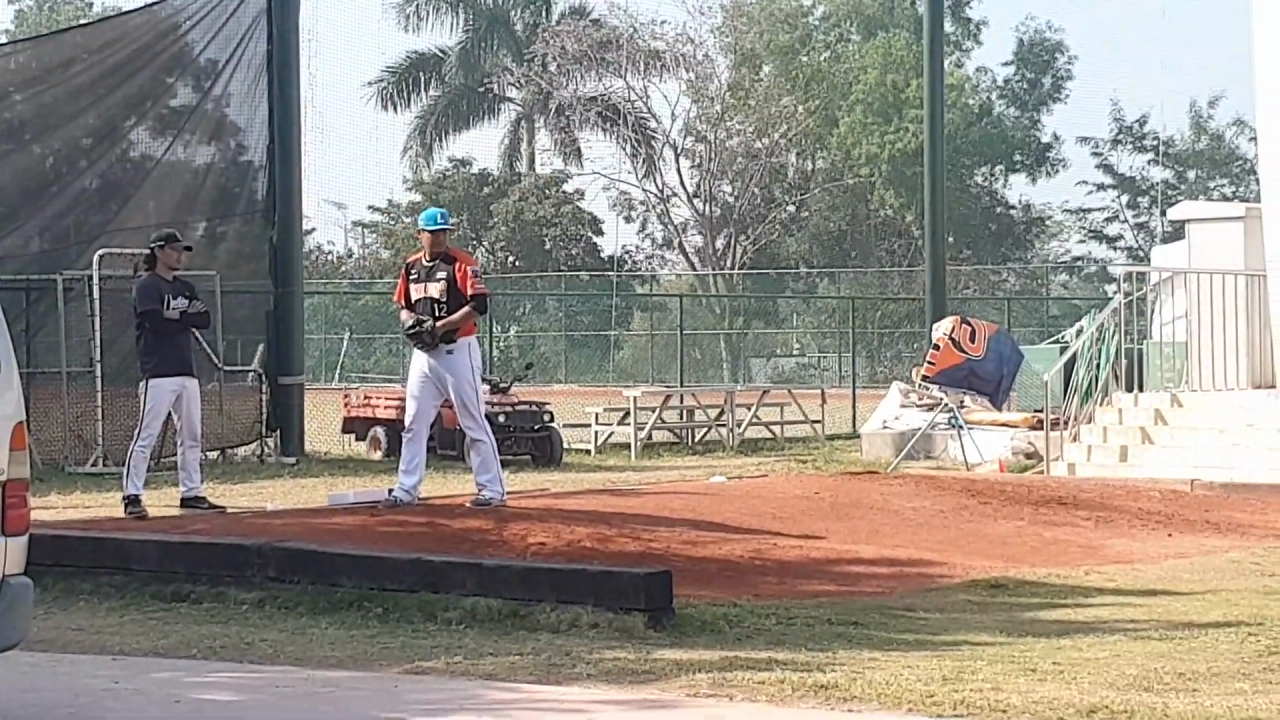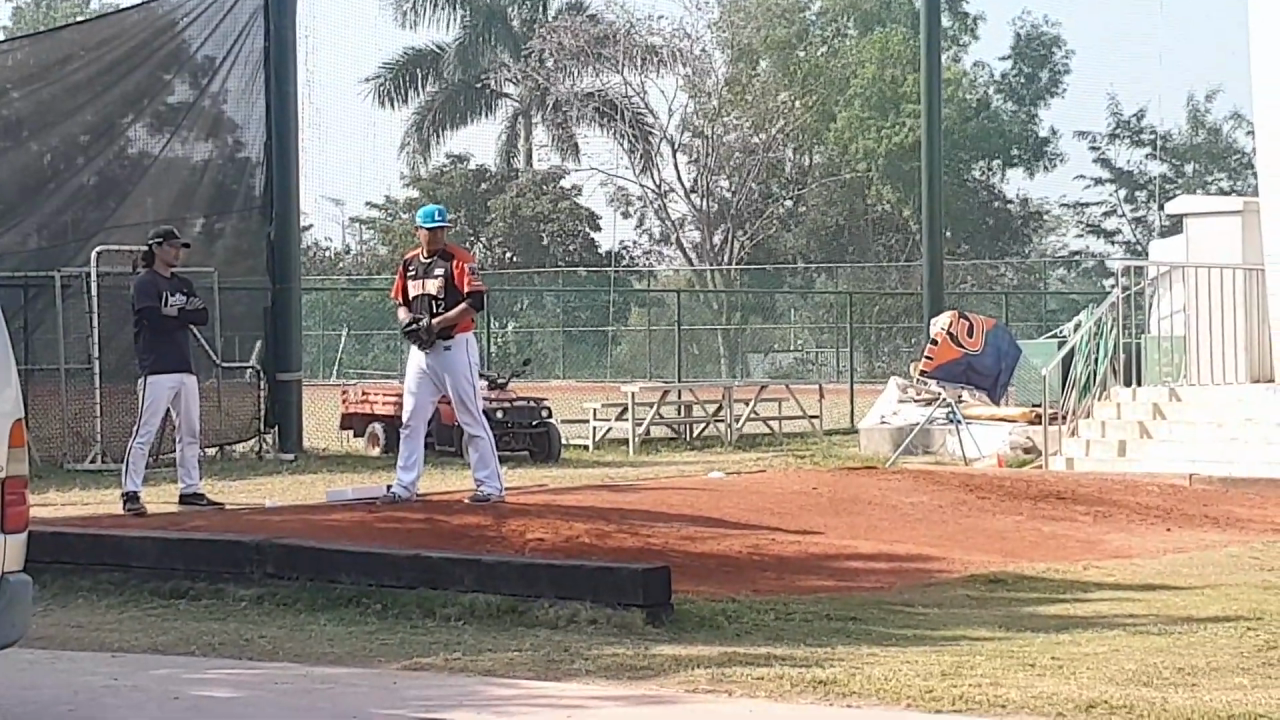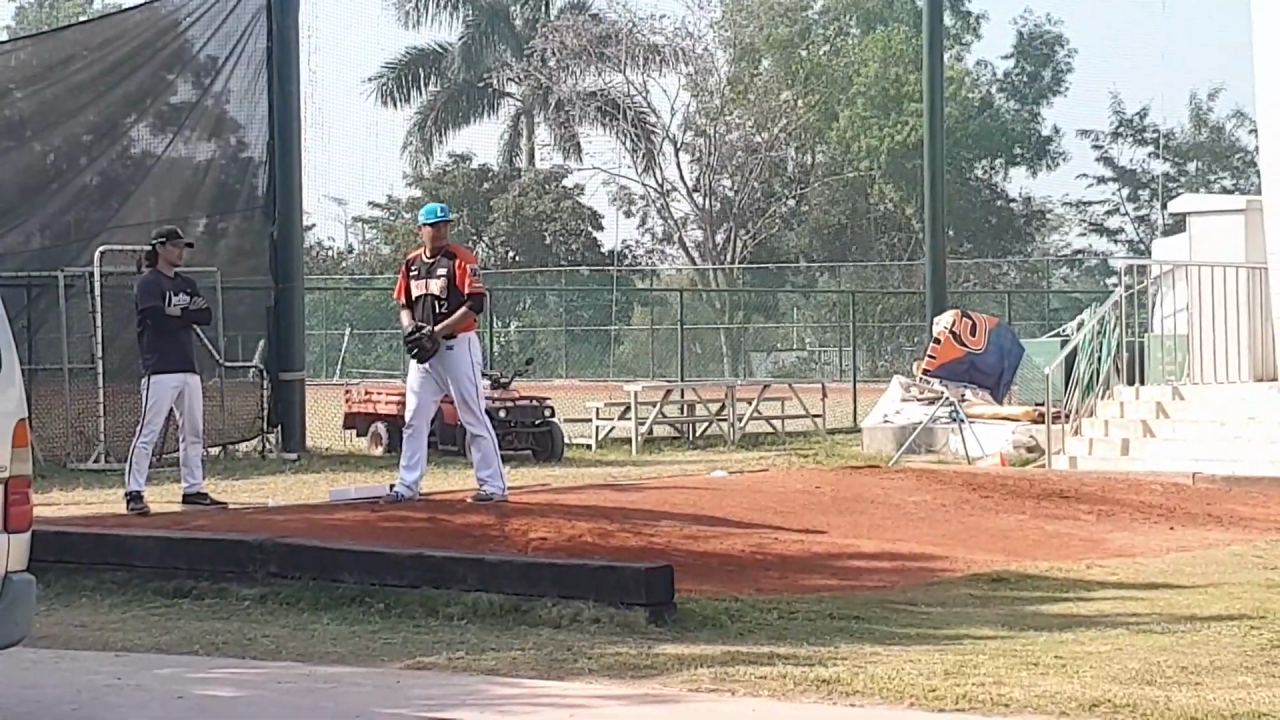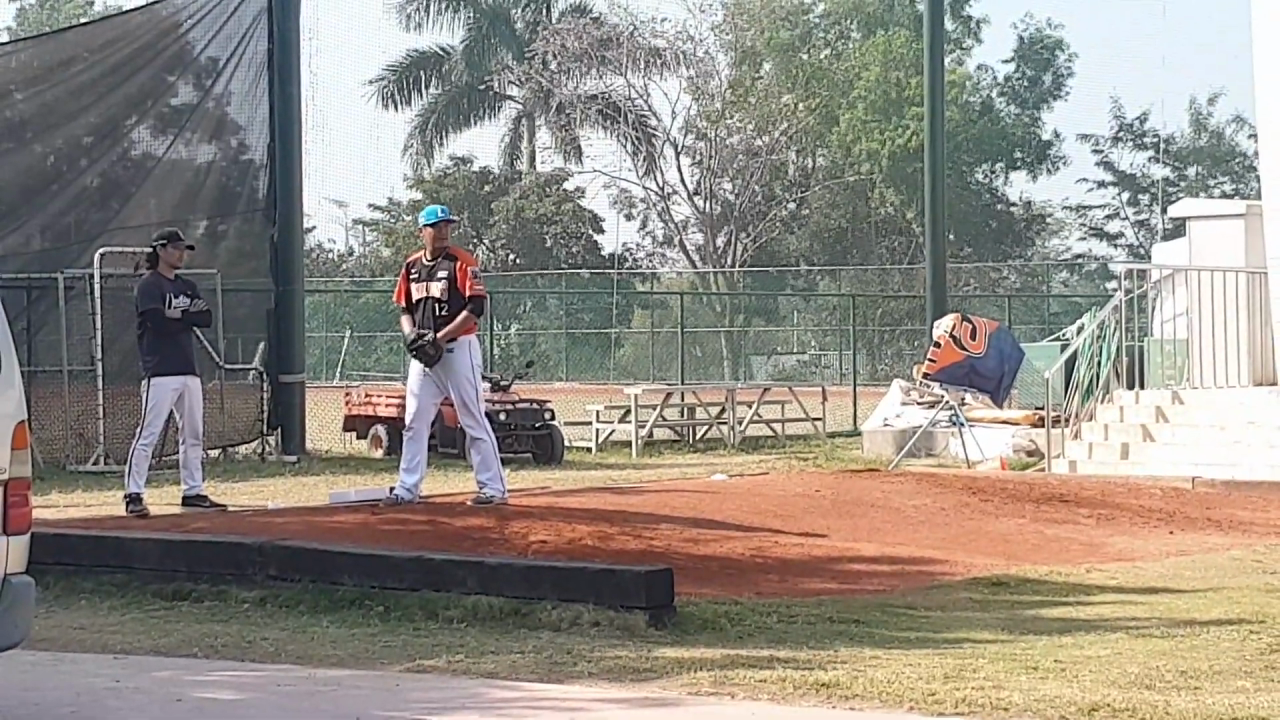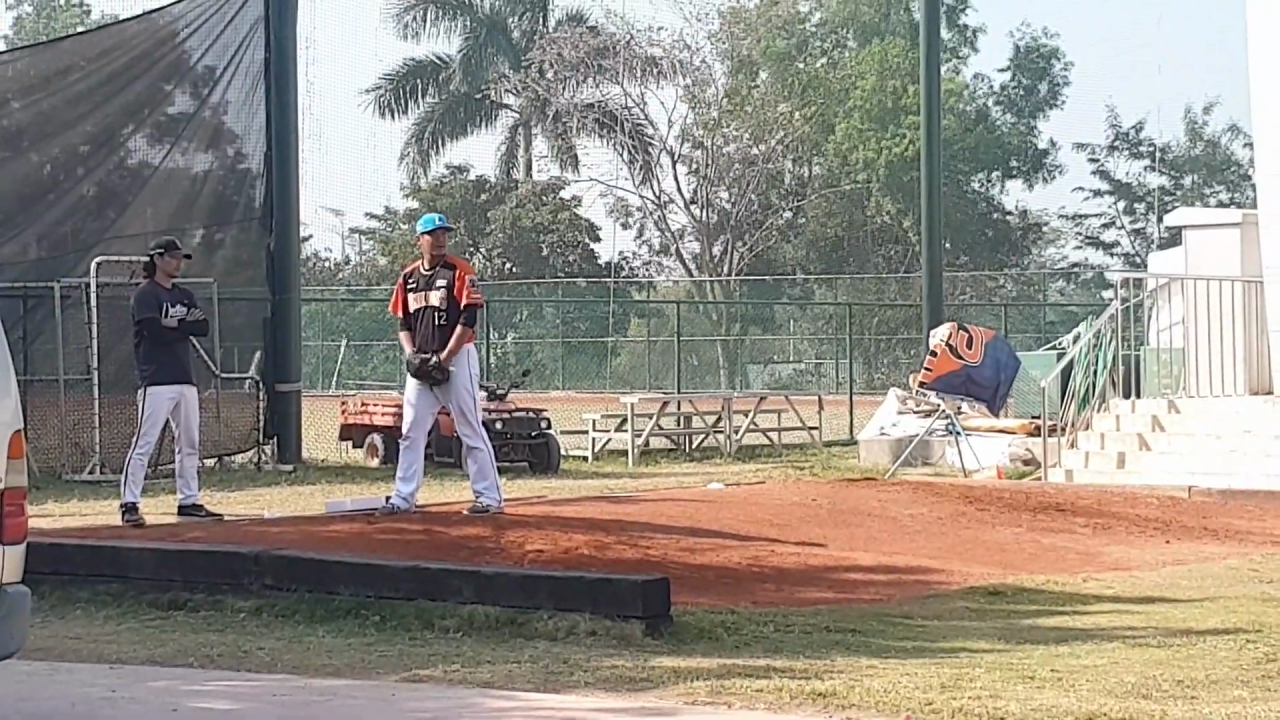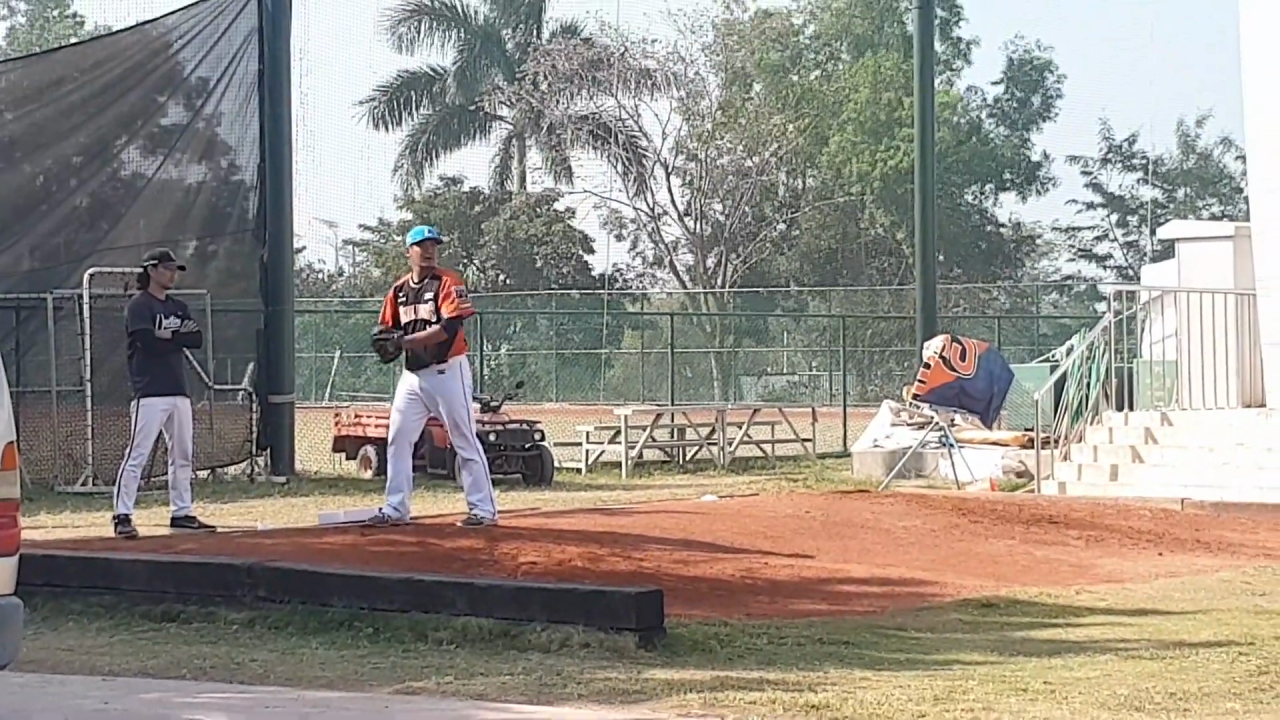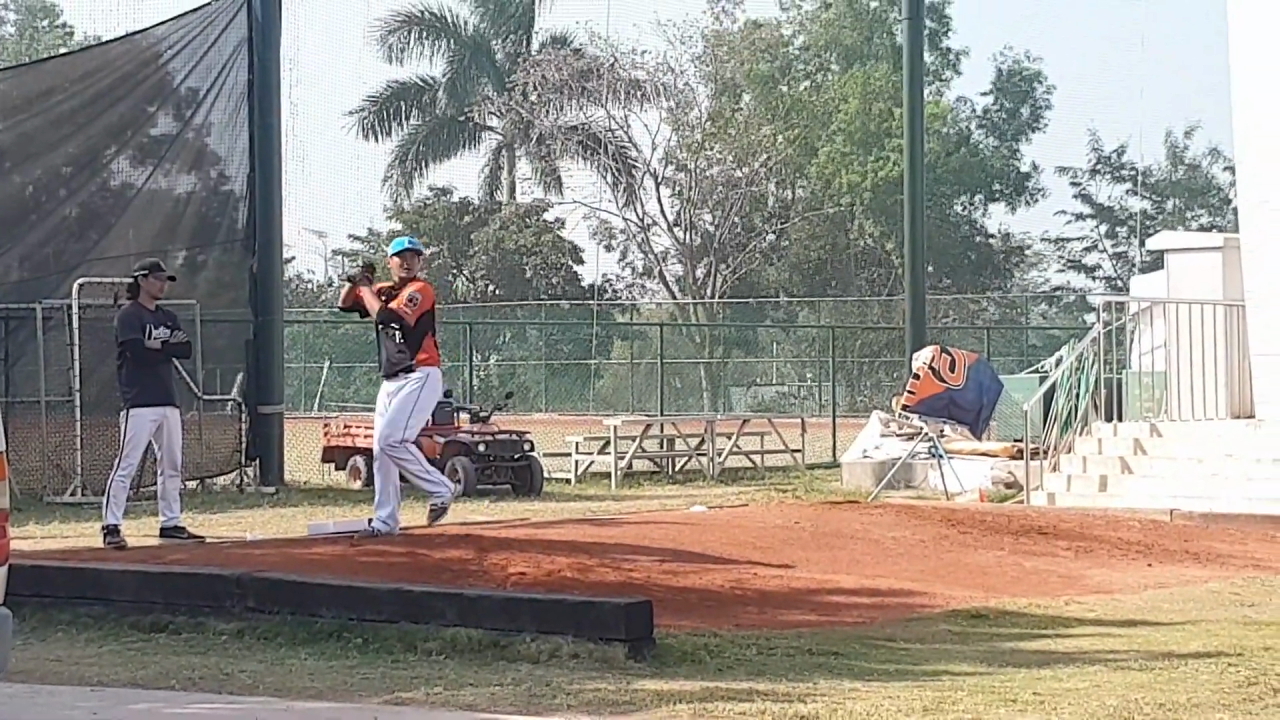
dt=0.2s
person 1, frame 1
left shoulder: (462, 262)
right shoulder: (411, 266)
left elbow: (479, 305)
right elbow: (403, 306)
left wrist: (439, 326)
right wrist: (410, 319)
left hip: (458, 351)
right hip: (423, 353)
left knee: (473, 422)
right knee: (414, 423)
left ankle: (493, 489)
right ankle: (406, 490)
person 1, frame 2
left shoulder: (460, 259)
right shoulder: (409, 263)
left elbow: (475, 303)
right elbow: (401, 303)
left wrist: (436, 323)
right wrist: (407, 318)
left hip: (455, 347)
right hip: (421, 350)
left knee: (471, 417)
right knee: (412, 419)
left ankle: (491, 485)
right ankle: (404, 486)
person 1, frame 3
left shoulder: (462, 259)
right shoulder: (411, 263)
left elbow: (475, 305)
right elbow: (404, 305)
left wrist: (437, 331)
right wrist: (410, 327)
left hip: (457, 347)
left knee: (473, 417)
right knee: (414, 419)
left ankle: (494, 485)
right ankle: (406, 485)
person 1, frame 4
left shoulder: (462, 262)
right shoulder: (411, 266)
left elbow: (475, 309)
right elbow: (405, 309)
left wrist: (440, 337)
right wrist: (411, 333)
left hip: (458, 349)
left knee: (473, 420)
right knee: (414, 422)
left ankle: (493, 488)
right ankle: (406, 488)
person 1, frame 5
left shoulder: (460, 271)
right shoulder: (408, 277)
left elbow: (468, 320)
right elbow: (404, 323)
left wrist: (443, 360)
right wrist: (410, 354)
left hip: (458, 360)
left knee: (470, 430)
right knee: (411, 430)
left ankle: (490, 497)
right ankle: (403, 498)
person 1, frame 6
left shoulder: (449, 282)
right shoulder: (399, 289)
left elbow: (451, 327)
right elbow: (388, 329)
left wrist: (408, 341)
left hip: (448, 371)
right hip: (413, 374)
left knee: (464, 440)
right knee: (397, 438)
left ankle: (484, 509)
right ankle: (395, 509)
person 1, frame 7
left shoulder: (421, 290)
right shoulder: (387, 289)
left elbow: (386, 316)
right elbow: (346, 304)
left wrist: (365, 288)
right wrist: (355, 283)
left hip: (421, 378)
right hip: (391, 382)
left knee: (395, 445)
right knee: (383, 450)
left ankle: (440, 490)
right ankle: (386, 521)
person 2, frame 1
left shoulder: (186, 288)
right shoulder: (146, 286)
left elbow: (205, 319)
right elbow: (157, 323)
left wrist: (177, 316)
right wrist: (187, 317)
left hip: (187, 372)
right hip: (158, 374)
left knee: (191, 436)
right knee: (146, 436)
left ankle: (191, 494)
right ankle: (132, 496)
person 2, frame 2
left shoulder: (184, 284)
right shoulder: (144, 283)
left elbow: (203, 316)
right elbow: (155, 320)
left wrist: (174, 313)
right wrist: (185, 313)
left hip: (185, 368)
right hip: (156, 370)
left knee: (190, 432)
right knee: (145, 432)
left ankle: (190, 491)
right ankle: (130, 493)
person 2, frame 3
left shoulder: (188, 284)
right shoulder: (148, 283)
left elbow: (206, 316)
right elbow: (159, 320)
left wrist: (178, 313)
right wrist: (189, 314)
left hip: (188, 368)
right hip: (160, 370)
left knee: (193, 432)
right knee: (148, 432)
left ankle: (193, 490)
right ankle: (134, 493)
person 2, frame 4
left shoulder: (188, 286)
right shoulder: (148, 285)
left elbow: (206, 318)
right elbow: (159, 322)
left wrist: (179, 315)
right wrist: (189, 317)
left hip: (189, 370)
right hip: (160, 372)
left knee: (193, 435)
right knee: (148, 434)
left ankle: (193, 492)
right ankle: (134, 495)
person 2, frame 5
left shoulder: (185, 295)
right shoulder: (145, 294)
left elbow: (203, 327)
right elbow: (155, 331)
left wrist: (175, 323)
right wrist: (186, 326)
left hip: (185, 380)
right hip: (157, 381)
left knee: (189, 444)
right knee: (144, 443)
left ankle: (189, 501)
right ankle: (129, 504)
person 2, frame 6
left shoulder: (179, 307)
right shoulder: (138, 305)
left elbow: (197, 339)
right elbow: (149, 343)
left wrist: (169, 335)
right wrist: (180, 337)
left hip: (179, 391)
right hip: (150, 393)
left knee: (183, 456)
right knee: (137, 455)
left ankle: (182, 513)
right ankle: (122, 516)
person 2, frame 7
left shoulder: (169, 317)
right shoulder: (128, 315)
left elbow: (186, 350)
right elbow: (139, 353)
left wrist: (158, 346)
right wrist: (169, 347)
left hip: (168, 402)
right hip: (139, 403)
left knee: (172, 466)
right knee: (126, 465)
left ankle: (171, 524)
right ankle: (111, 526)
